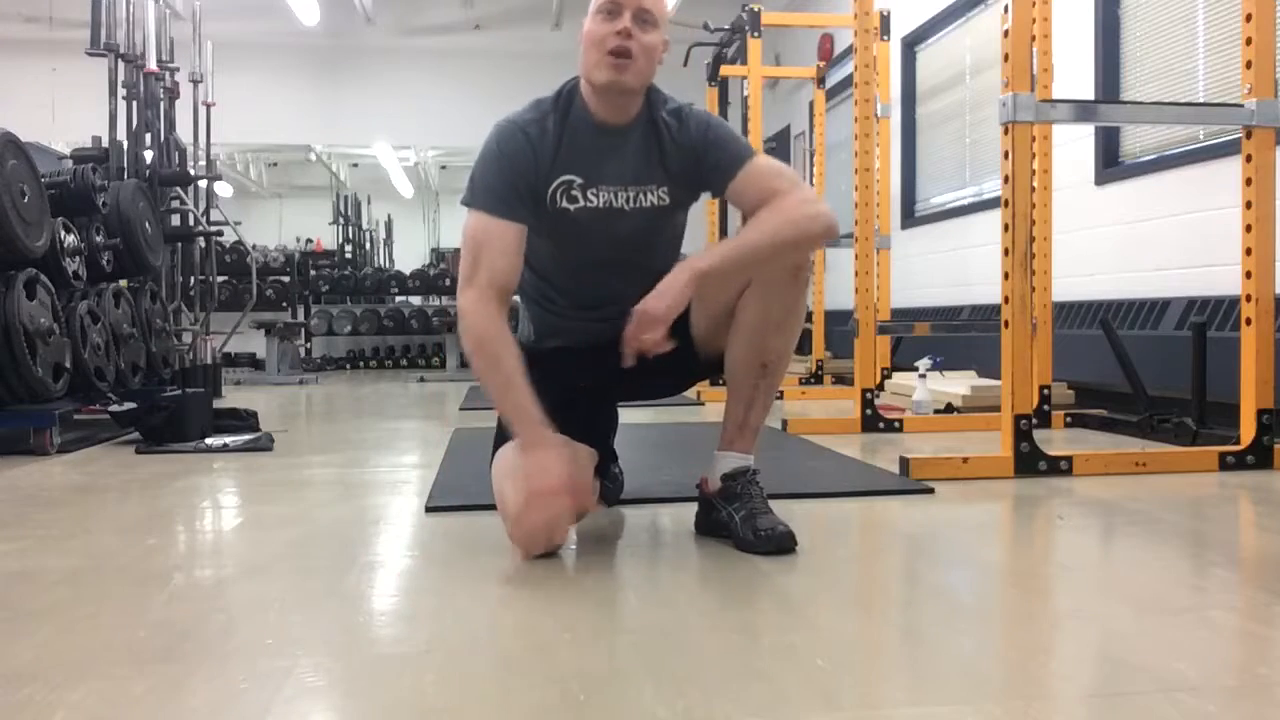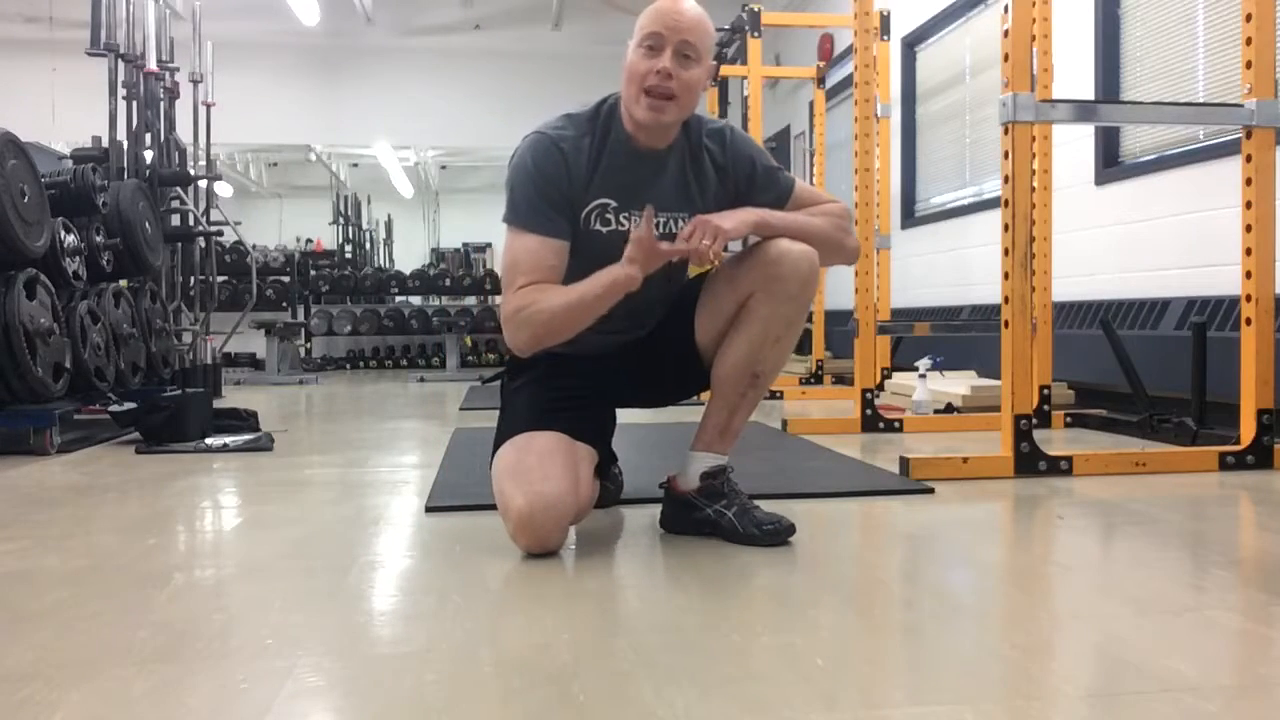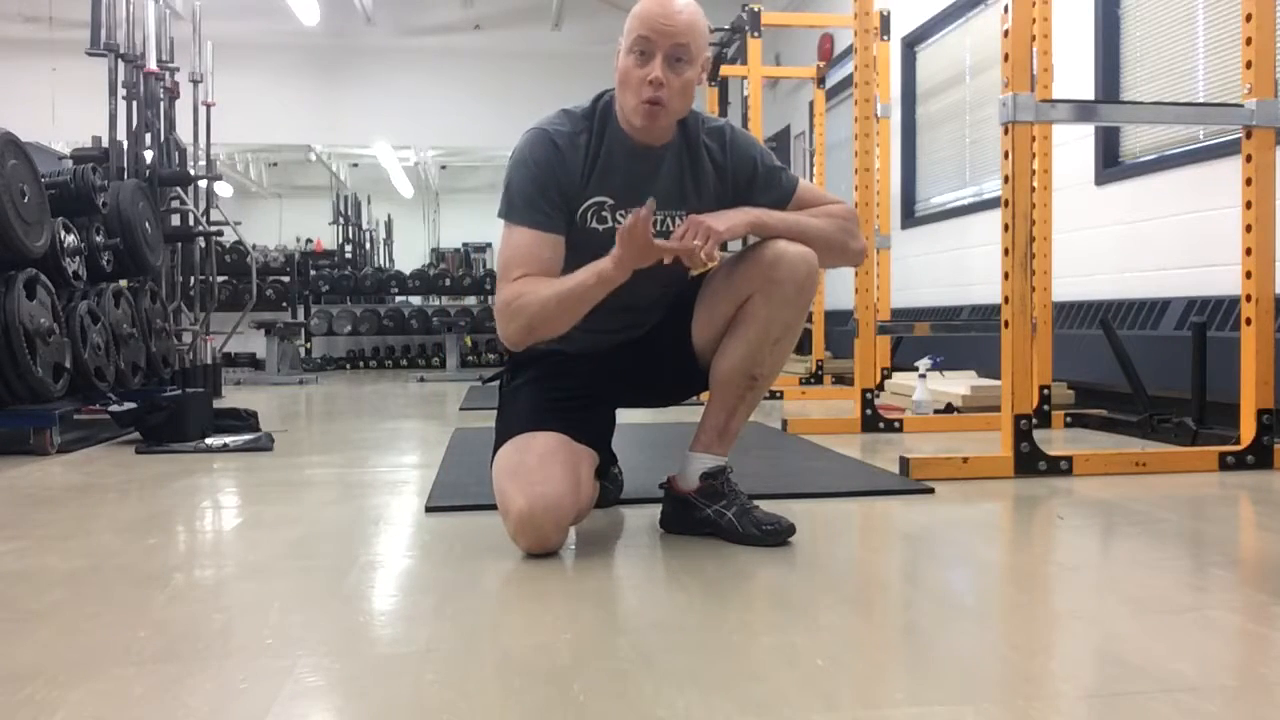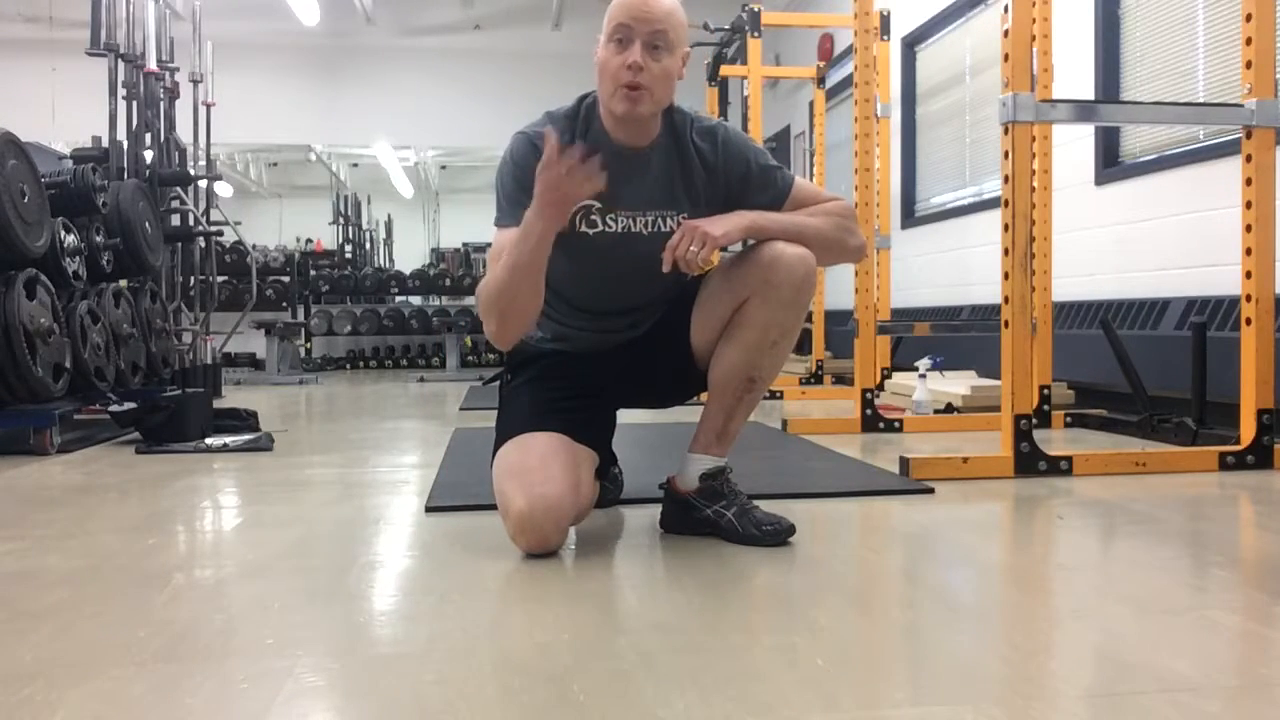
dt=1s
person 1, frame 1
left shoulder: (687, 131)
right shoulder: (522, 140)
left elbow: (813, 217)
right elbow: (479, 302)
left wrist: (687, 276)
right wrist: (536, 447)
left hip: (660, 330)
right hip: (559, 354)
left knee: (782, 248)
right knee: (536, 521)
left ankle: (730, 481)
right ankle: (591, 468)
person 1, frame 2
left shoulder: (722, 151)
right shoulder: (552, 153)
left elbow: (843, 234)
right elbow: (521, 329)
left wrist: (751, 218)
right wrist: (625, 272)
left hip: (664, 340)
right hip: (565, 360)
left knee: (792, 262)
right knee: (536, 520)
left ankle: (701, 483)
right ankle: (593, 471)
person 1, frame 3
left shoulder: (722, 149)
right shoulder: (552, 149)
left elbow: (849, 237)
right elbow: (514, 321)
left wrist: (748, 218)
right wrist: (614, 265)
left hip: (667, 339)
right hip: (565, 357)
left knee: (791, 263)
right knee: (536, 520)
left ankle: (700, 484)
right ankle: (593, 470)
person 1, frame 4
left shoulder: (713, 148)
right shoulder: (536, 150)
left elbow: (848, 234)
right elbow: (501, 328)
left wrist: (744, 221)
right wrist: (540, 222)
left hip: (667, 338)
right hip: (564, 357)
left knee: (789, 264)
right knee: (536, 521)
left ankle: (700, 484)
right ankle: (592, 470)
